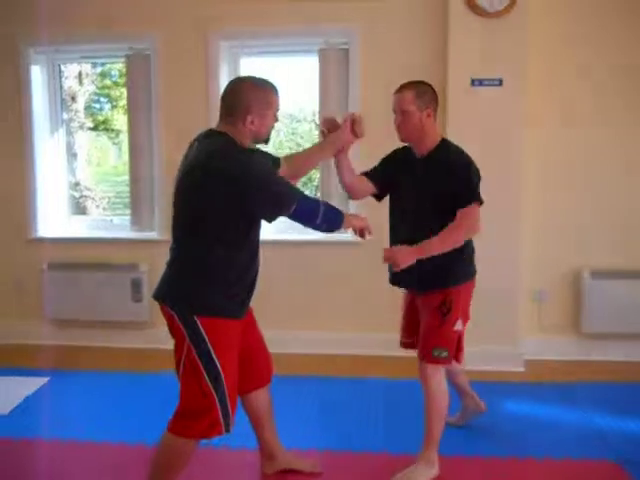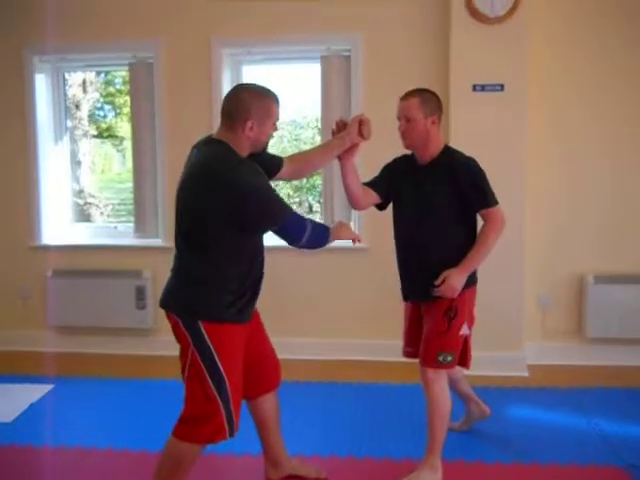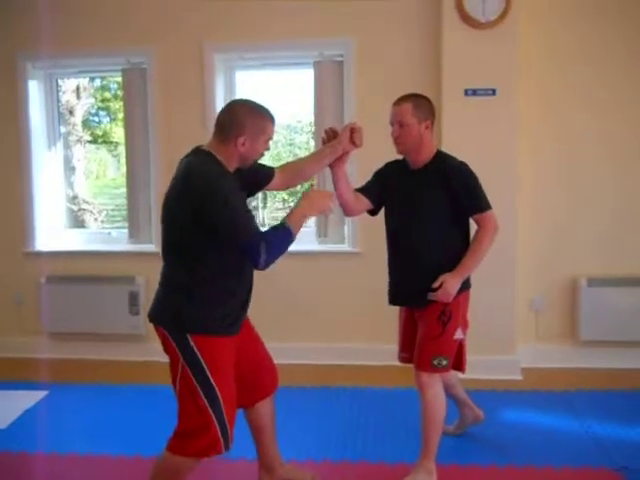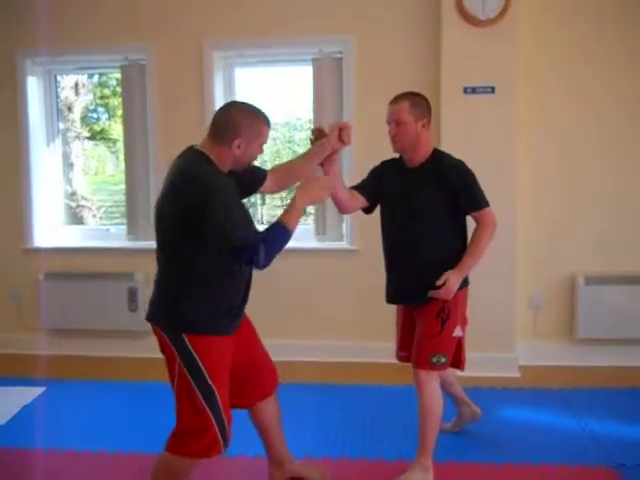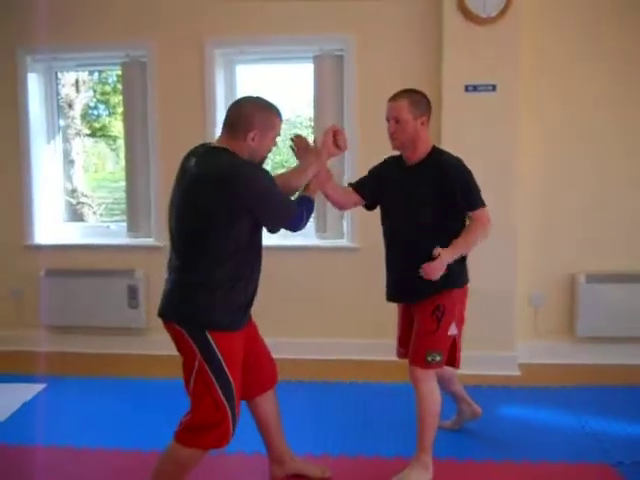
dt=0.5s
person 1, frame 1
left shoulder: (455, 162)
right shoulder: (399, 160)
left elbow: (469, 224)
right elbow: (357, 189)
left wrist: (415, 251)
right wrist: (341, 153)
left hip: (448, 280)
right hip: (419, 280)
left knee: (431, 364)
right knee: (436, 352)
right ankle: (471, 401)
person 1, frame 2
left shoulder: (461, 167)
right shoulder: (399, 169)
left elbow: (495, 220)
right elbow: (359, 200)
left wrist: (463, 270)
right wrist: (347, 159)
left hip: (450, 288)
right hip: (415, 286)
left knee: (432, 371)
right knee: (436, 359)
right ankle: (474, 405)
person 1, frame 3
left shoulder: (454, 172)
right shoulder: (390, 174)
left elbow: (489, 225)
right elbow: (352, 207)
left wrist: (458, 275)
right wrist: (337, 167)
left hip: (444, 292)
right hip: (408, 291)
left knee: (427, 375)
right knee: (431, 365)
right ankle: (469, 410)
person 1, frame 4
left shoulder: (451, 170)
right shoulder: (386, 172)
left elbow: (487, 222)
right elbow: (347, 204)
left wrist: (459, 272)
right wrist: (329, 166)
left hip: (441, 290)
right hip: (405, 289)
left knee: (425, 372)
right knee: (428, 362)
right ankle: (466, 407)
person 1, frame 5
left shoulder: (450, 168)
right shoulder: (388, 170)
left elbow: (481, 223)
right elbow: (344, 200)
left wrist: (448, 257)
right wrist: (316, 169)
left hip: (442, 287)
right hip: (406, 287)
left knee: (422, 370)
right knee: (425, 360)
right ankle: (466, 405)
person 2, frame 1
left shoulder: (217, 147)
right shoulder: (235, 165)
left elbow: (281, 173)
right elbow: (305, 210)
left wrist: (336, 143)
right wrist: (350, 219)
left hip: (222, 296)
right hip: (200, 304)
left knee: (256, 372)
right knee: (204, 410)
person 2, frame 2
left shoulder: (222, 153)
right shoulder: (232, 174)
left elbow: (289, 168)
right elbow: (298, 232)
left wrist: (344, 142)
right wrist: (337, 231)
left hip: (231, 303)
right hip: (206, 310)
left knee: (263, 376)
right knee: (209, 414)
person 2, frame 3
left shoulder: (215, 166)
right shoulder: (209, 183)
left elbow: (281, 177)
right elbow: (261, 253)
left wrist: (335, 149)
right wrist: (305, 208)
left hip: (221, 314)
right hip: (194, 323)
left knee: (260, 382)
right knee: (205, 427)
person 2, frame 4
left shoulder: (208, 166)
right shoulder: (206, 184)
left elbow: (272, 180)
right elbow: (259, 253)
left wrist: (325, 148)
right wrist: (302, 201)
left hip: (222, 313)
right hip: (191, 322)
left knee: (261, 382)
right knee: (204, 427)
person 2, frame 5
left shoulder: (202, 158)
right shoulder: (240, 176)
left elbow: (273, 192)
right elbow: (293, 218)
left wrist: (315, 159)
right wrist: (314, 185)
left hip: (215, 306)
right hip: (204, 315)
left knee: (261, 377)
right knee: (213, 419)
